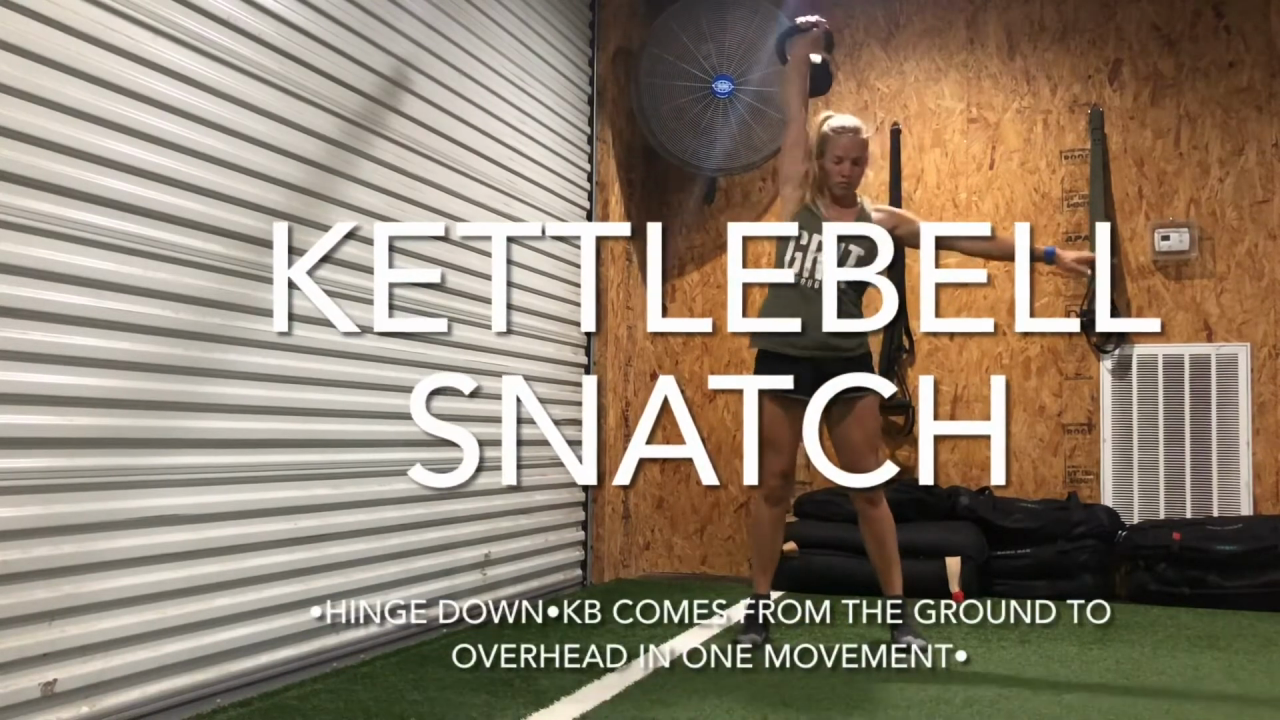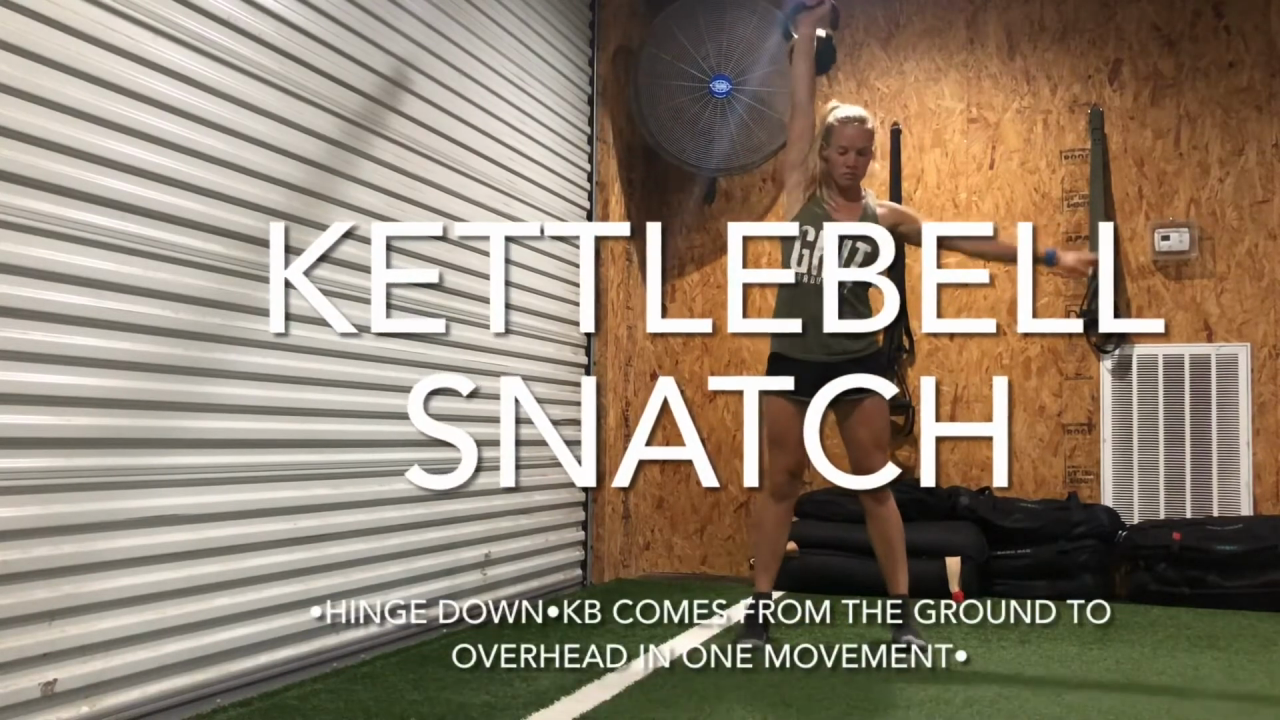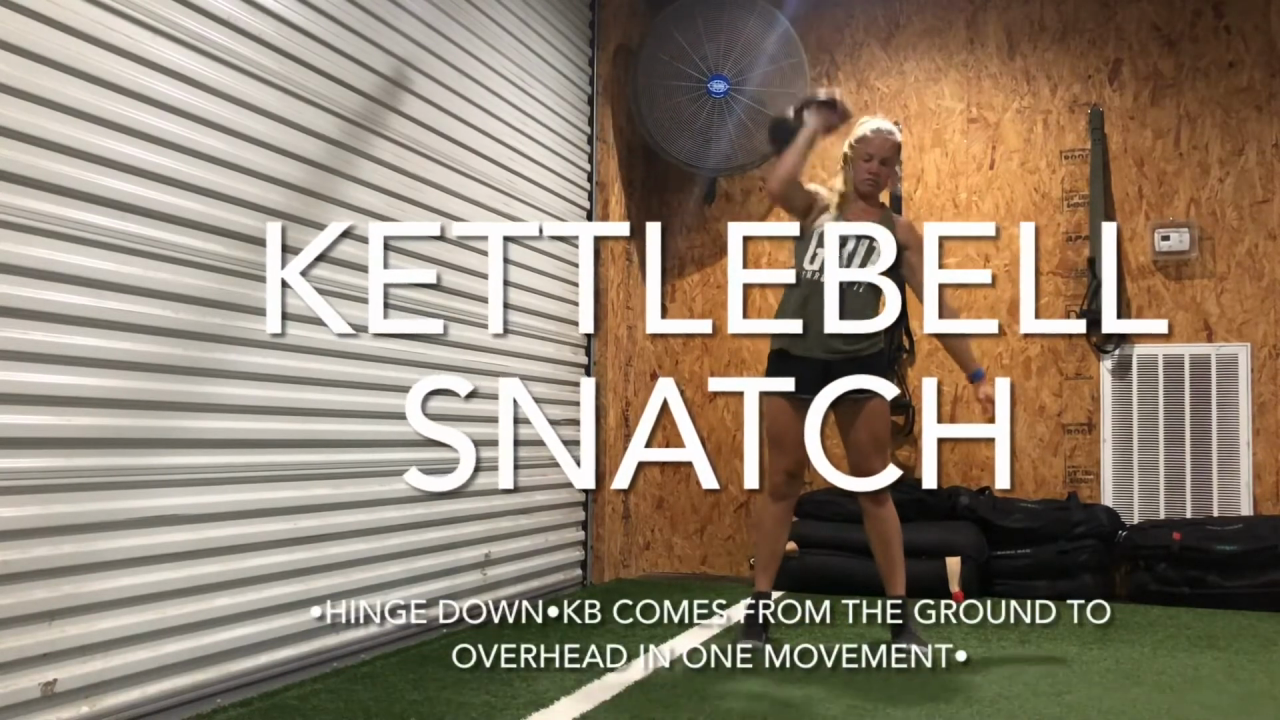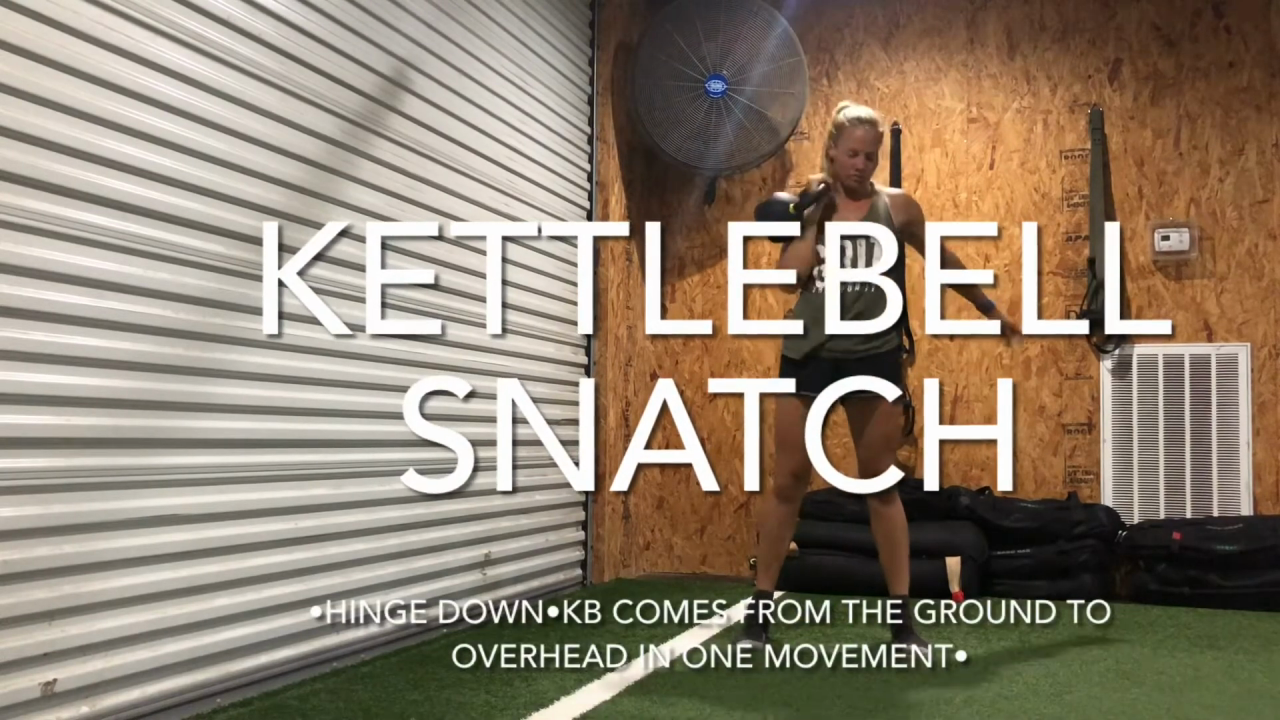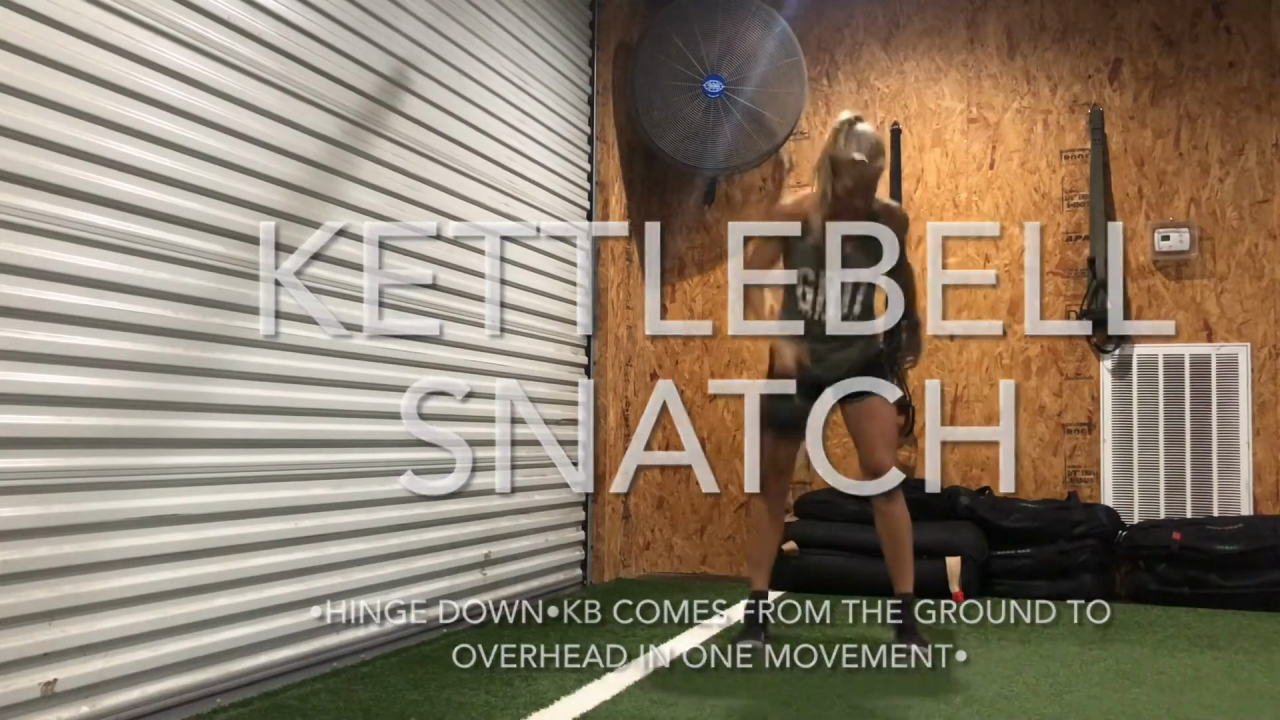
dt=0.4s
person 1, frame 1
left shoulder: (881, 221)
right shoulder: (795, 198)
left elbow: (965, 239)
right elbow: (794, 118)
left wrist: (1049, 254)
right wrist: (802, 50)
left hip: (846, 362)
right hip: (782, 359)
left knee: (868, 487)
right knee: (774, 483)
left ankle: (898, 612)
right ankle: (759, 606)
person 1, frame 2
left shoulder: (886, 216)
right shoulder: (800, 190)
left elbow: (966, 240)
right elbow: (800, 109)
left wrist: (1049, 257)
left hip: (858, 360)
right hip: (792, 358)
left knee: (875, 485)
right knee: (780, 481)
left ankle: (902, 610)
right ankle: (760, 605)
person 1, frame 3
left shoulder: (901, 230)
right shoulder: (816, 206)
left elbow: (937, 306)
right elbow: (776, 185)
left wrist: (977, 375)
right wrist: (811, 128)
left hip: (861, 360)
right hip: (794, 356)
left knee: (874, 486)
right knee: (781, 481)
left ankle: (899, 613)
right ankle: (759, 606)
person 1, frame 4
left shoulder: (898, 206)
right shoulder: (809, 209)
left elbow: (945, 262)
right elbow: (789, 276)
left wrist: (993, 311)
right wrist: (812, 218)
left hip: (875, 356)
right hip: (807, 356)
left knee: (880, 484)
right knee: (788, 480)
left ankle: (901, 613)
right ankle: (761, 605)
person 1, frame 5
left shoulder: (890, 218)
right shoulder: (792, 215)
right elbow: (750, 281)
left wrist: (912, 329)
right wrist: (777, 341)
left hip: (863, 360)
right hip: (798, 361)
left knee: (883, 476)
right knee: (770, 477)
left ankle: (905, 610)
right ankle: (756, 608)
